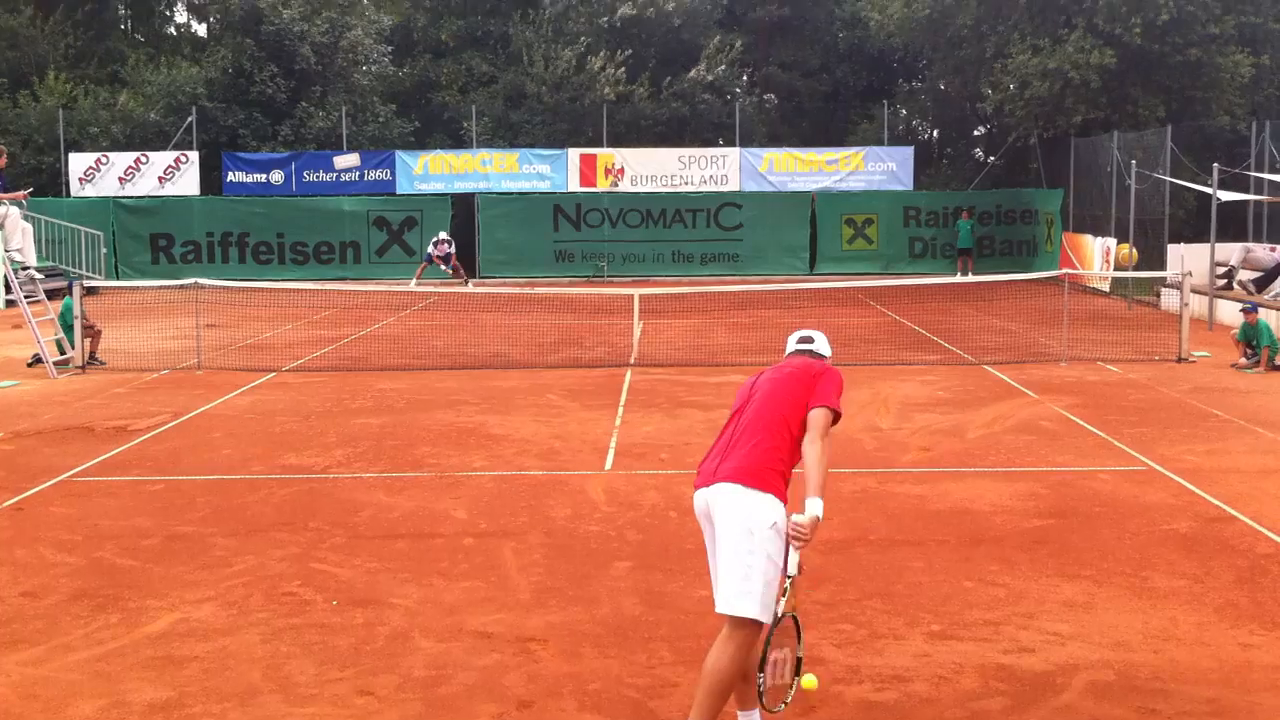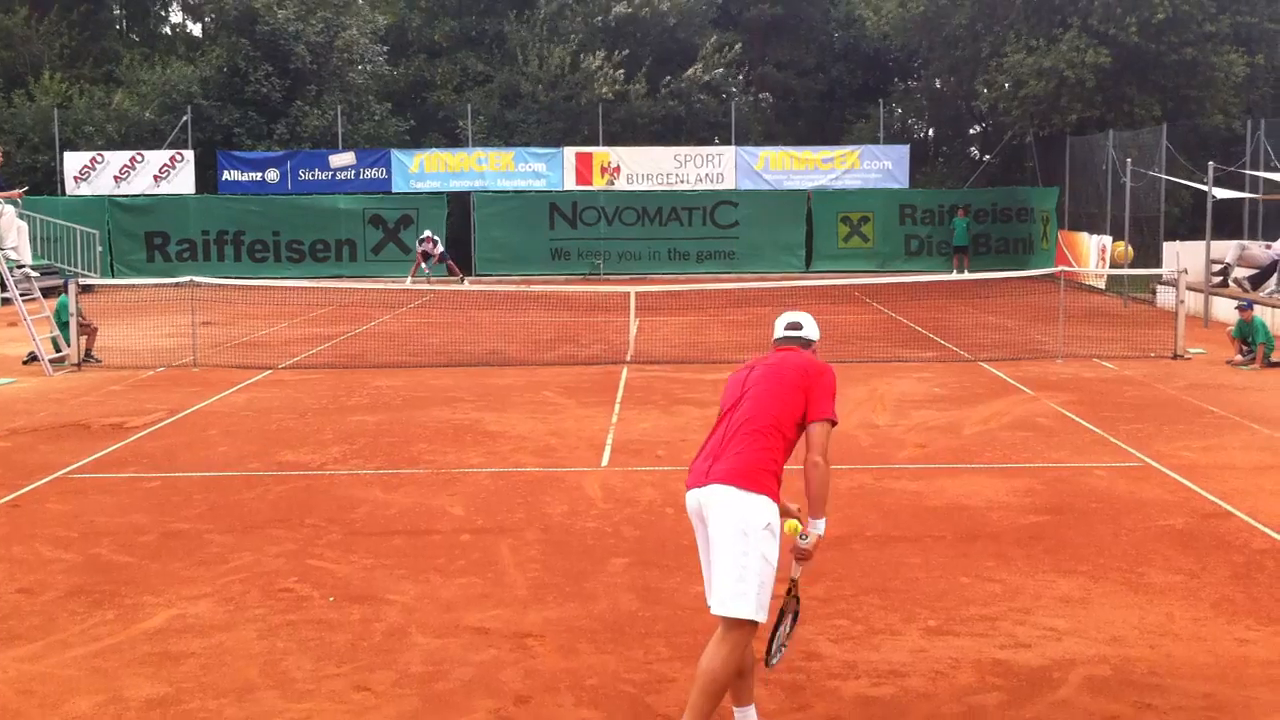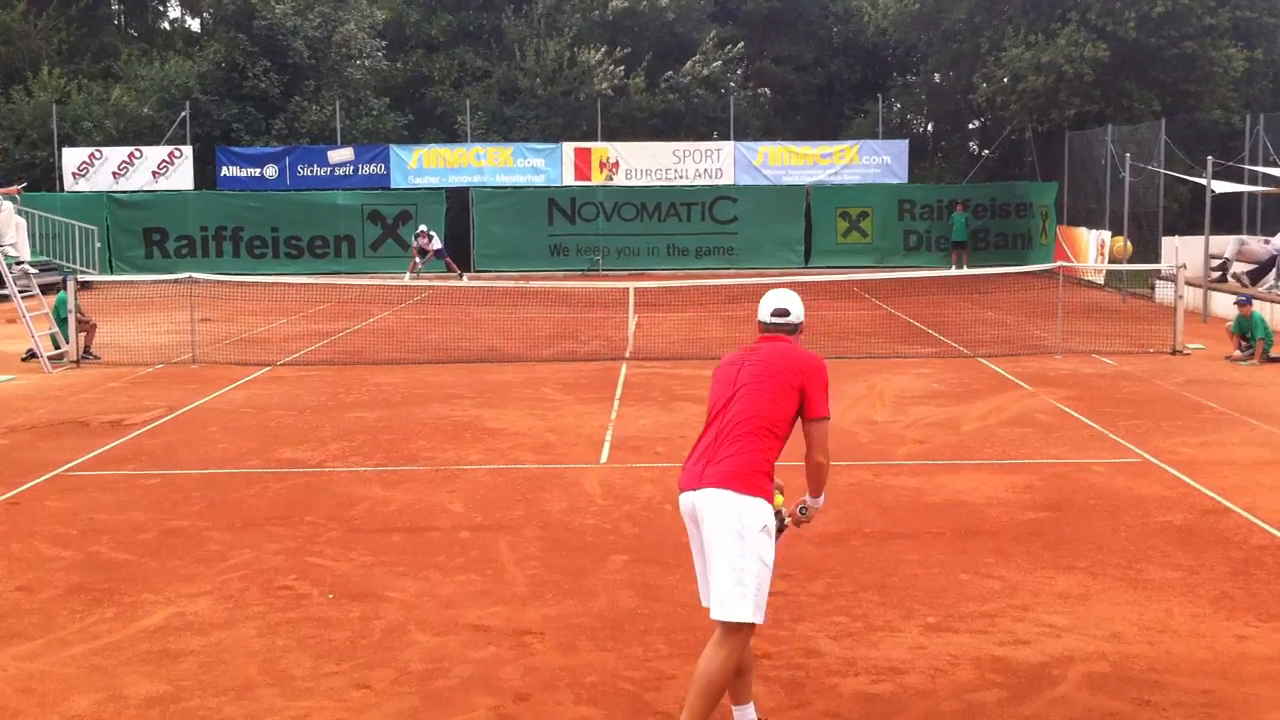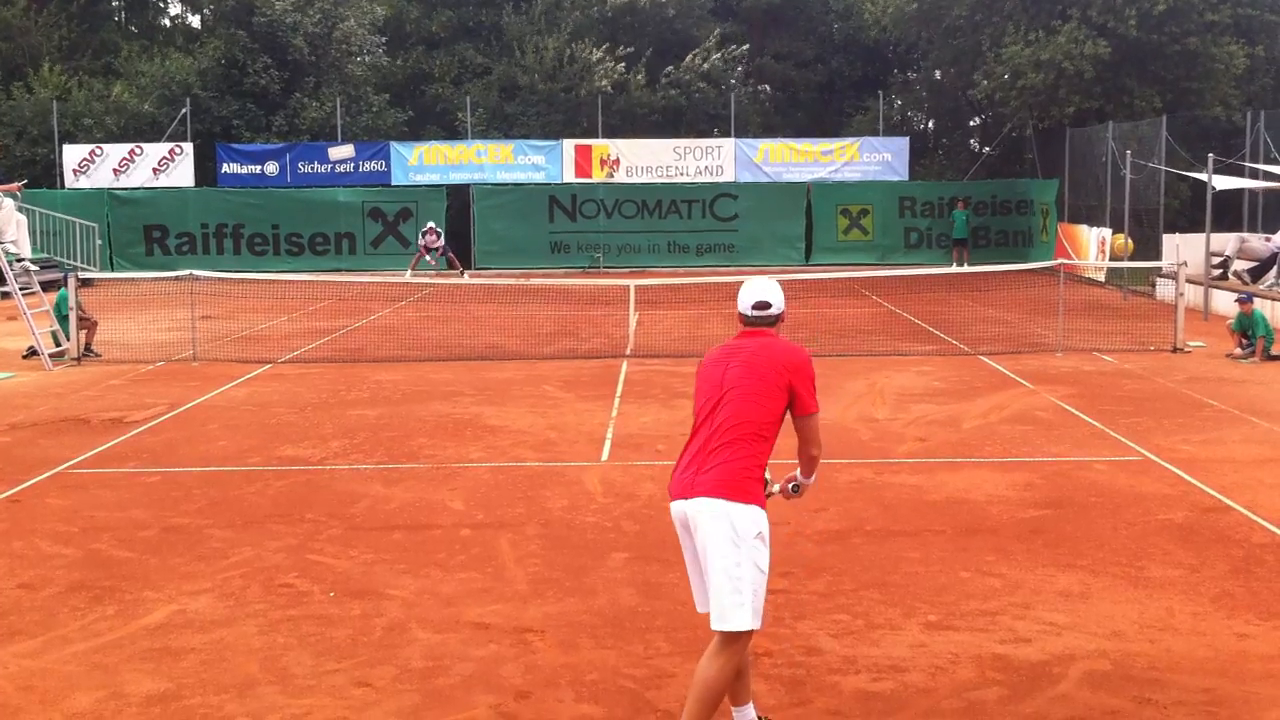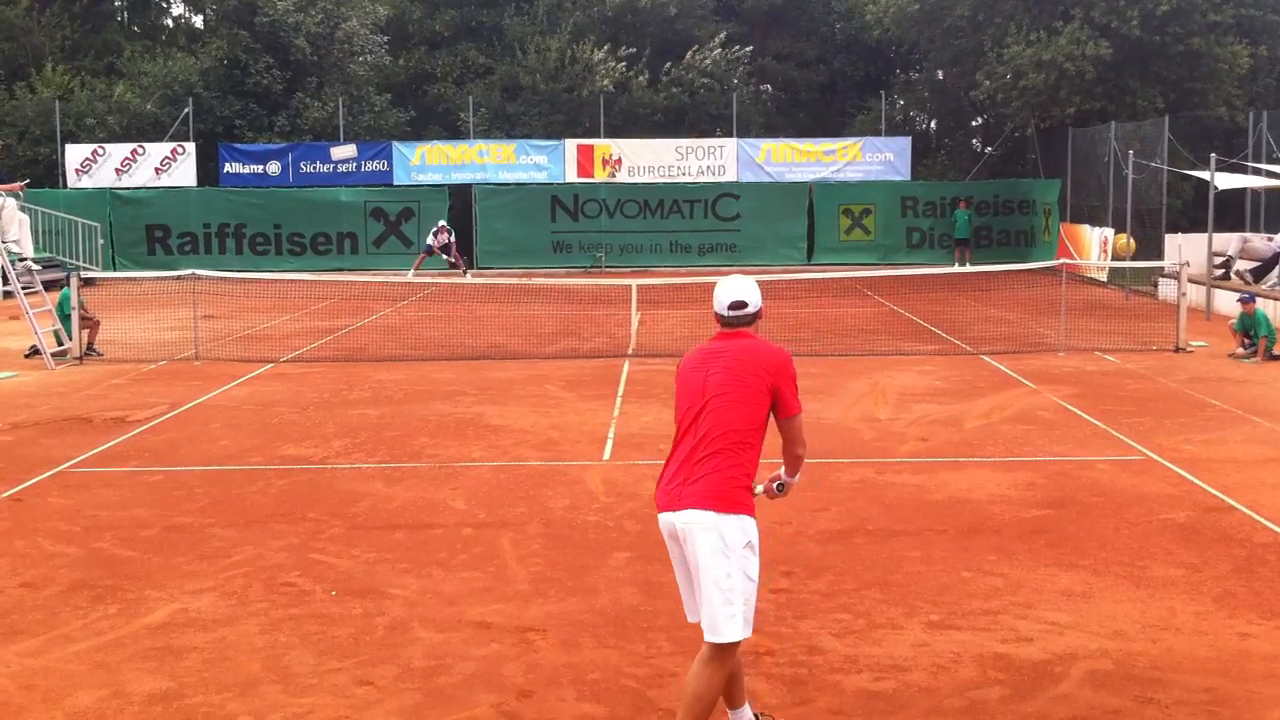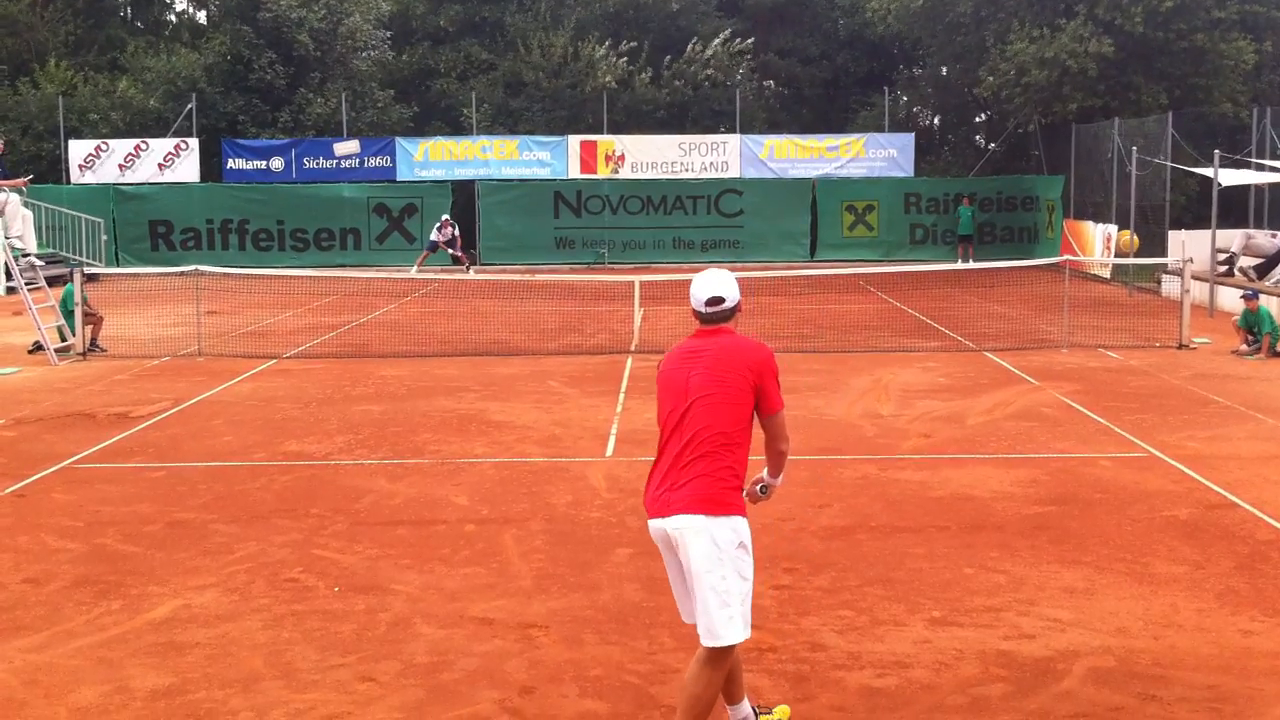
dt=0.2s
person 1, frame 1
left shoulder: (760, 379)
right shoulder: (825, 375)
right elbow: (814, 439)
left wrist: (782, 528)
right wrist: (813, 508)
left hip: (710, 488)
right hip: (748, 493)
left knee: (745, 619)
right knee: (741, 625)
person 1, frame 2
left shoulder: (744, 372)
right shoulder: (818, 371)
right elbow: (815, 458)
left wrist: (780, 509)
right wrist: (816, 528)
left hip: (702, 487)
right hip: (743, 495)
left knee: (738, 617)
right knee: (736, 624)
person 1, frame 3
left shoulder: (729, 362)
right shoulder: (808, 364)
right elbow: (817, 455)
right wrist: (813, 502)
left hip: (694, 488)
right hip: (737, 497)
left knee: (735, 619)
right knee: (734, 627)
person 1, frame 4
left shoulder: (711, 358)
right shoulder: (794, 358)
right elbow: (811, 447)
right wrist: (802, 480)
left hip: (684, 495)
right hip: (730, 502)
left knee: (732, 624)
right knee: (733, 633)
person 1, frame 5
left shoulder: (690, 360)
right shoulder: (774, 359)
right elbow: (796, 447)
right wrist: (788, 478)
left hip: (671, 505)
right hip: (719, 511)
left knee: (724, 629)
right knee: (722, 640)
person 1, frame 6
left shoulder: (671, 359)
right shoulder: (755, 355)
right elbow: (779, 443)
right wrist: (771, 480)
left hip: (662, 509)
right hip: (710, 513)
left knee: (720, 629)
right knee: (720, 641)
